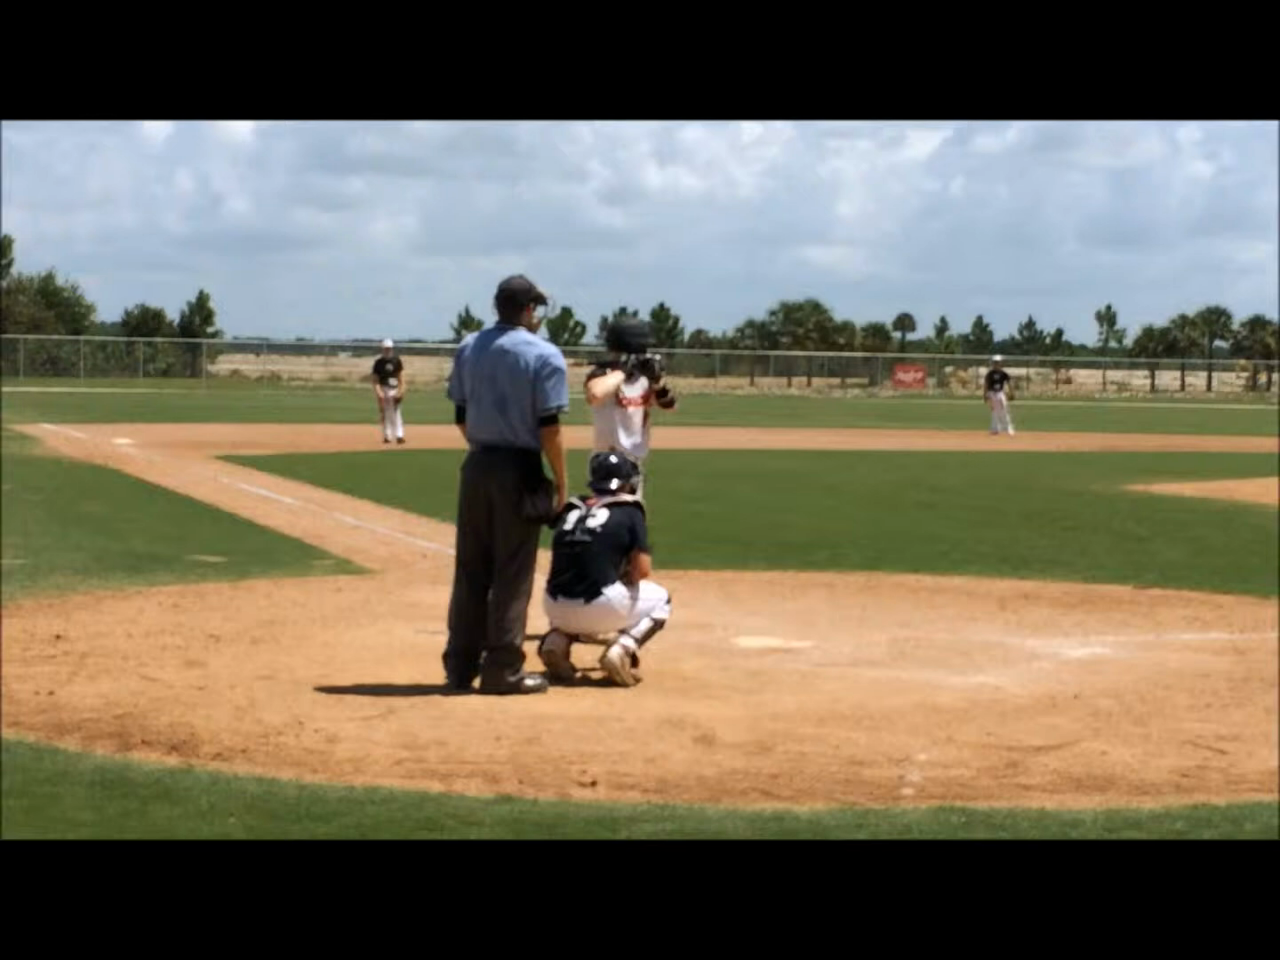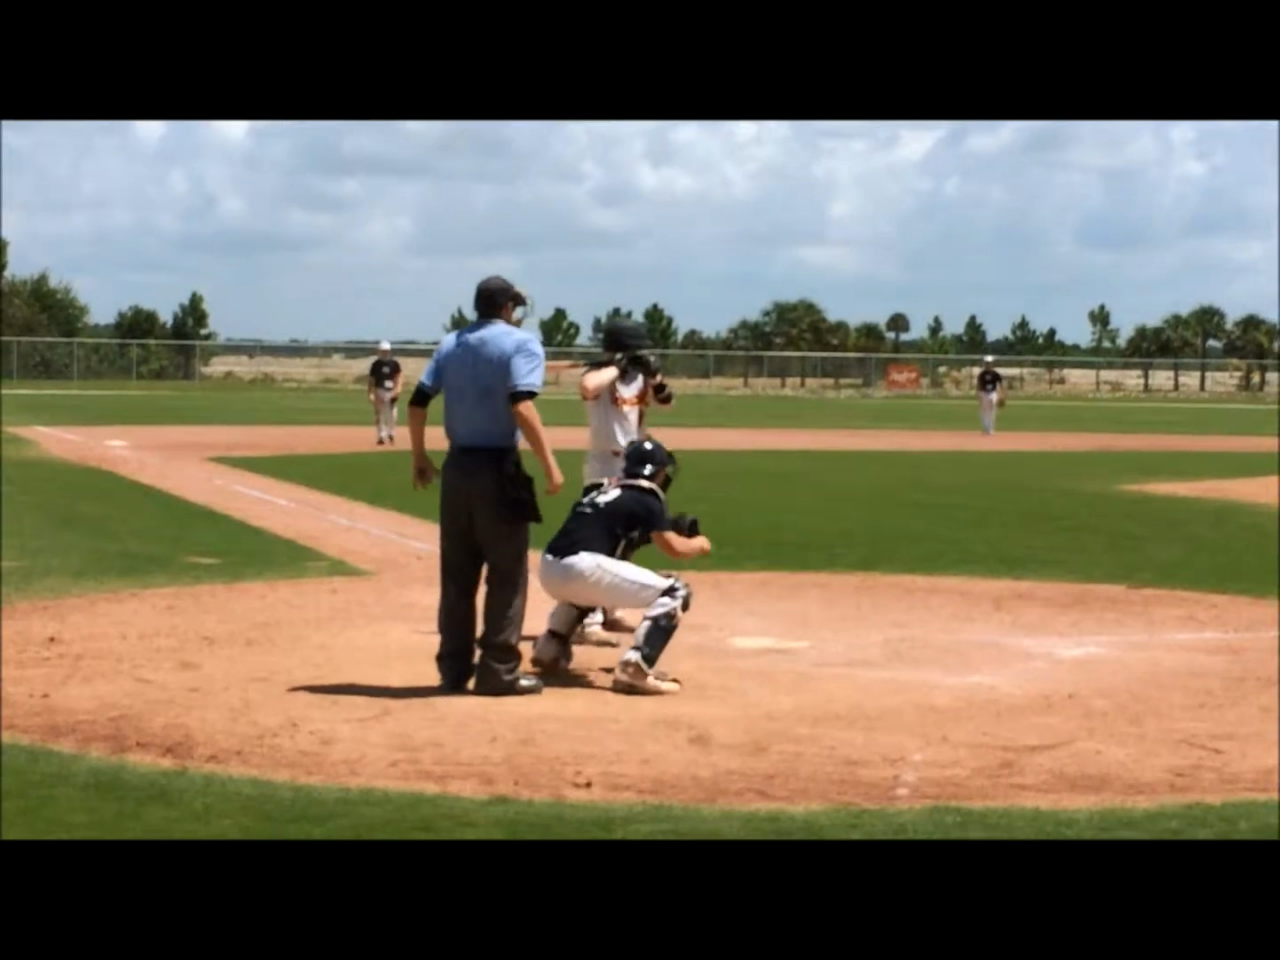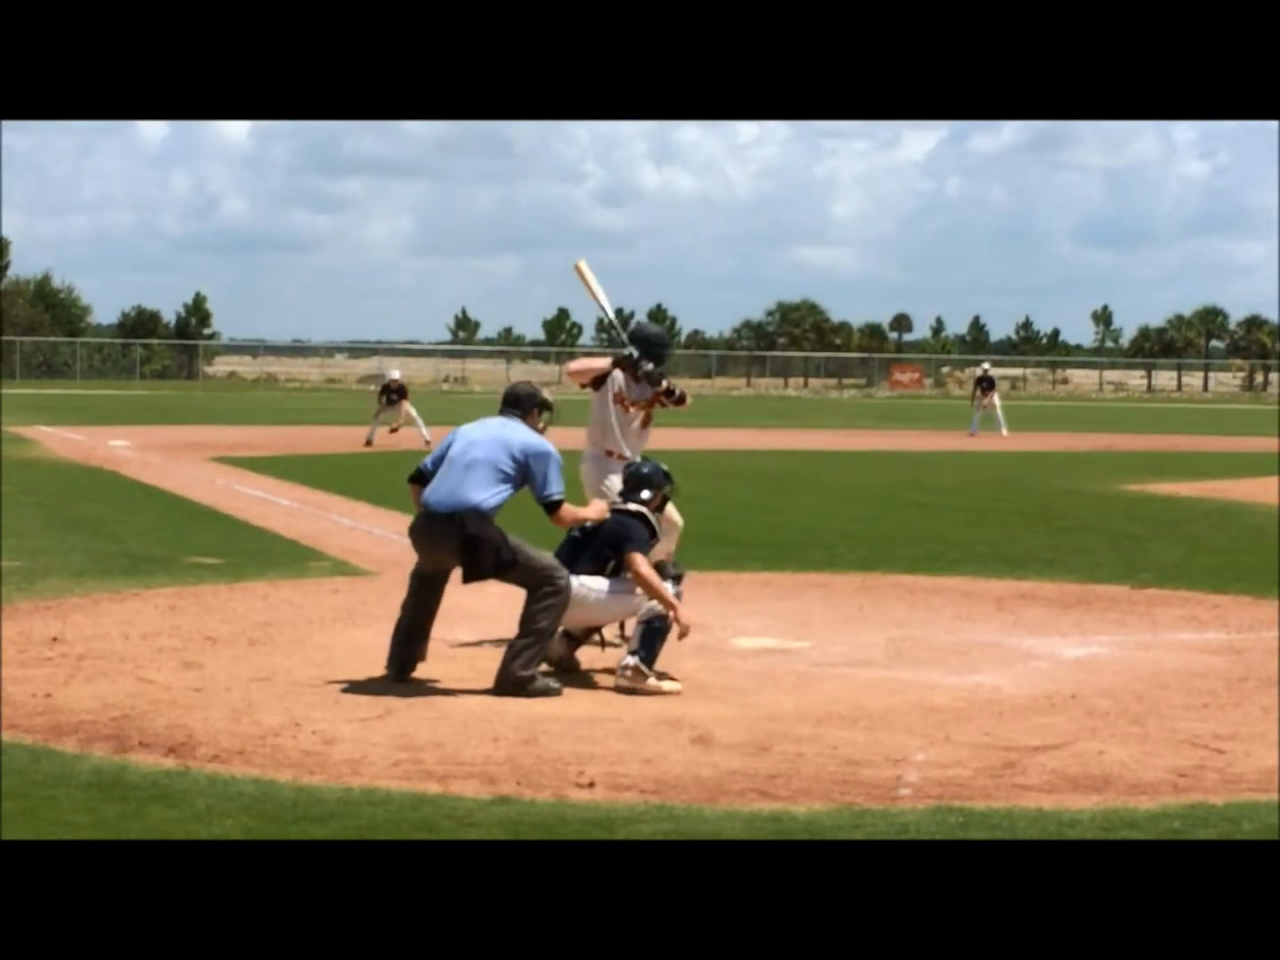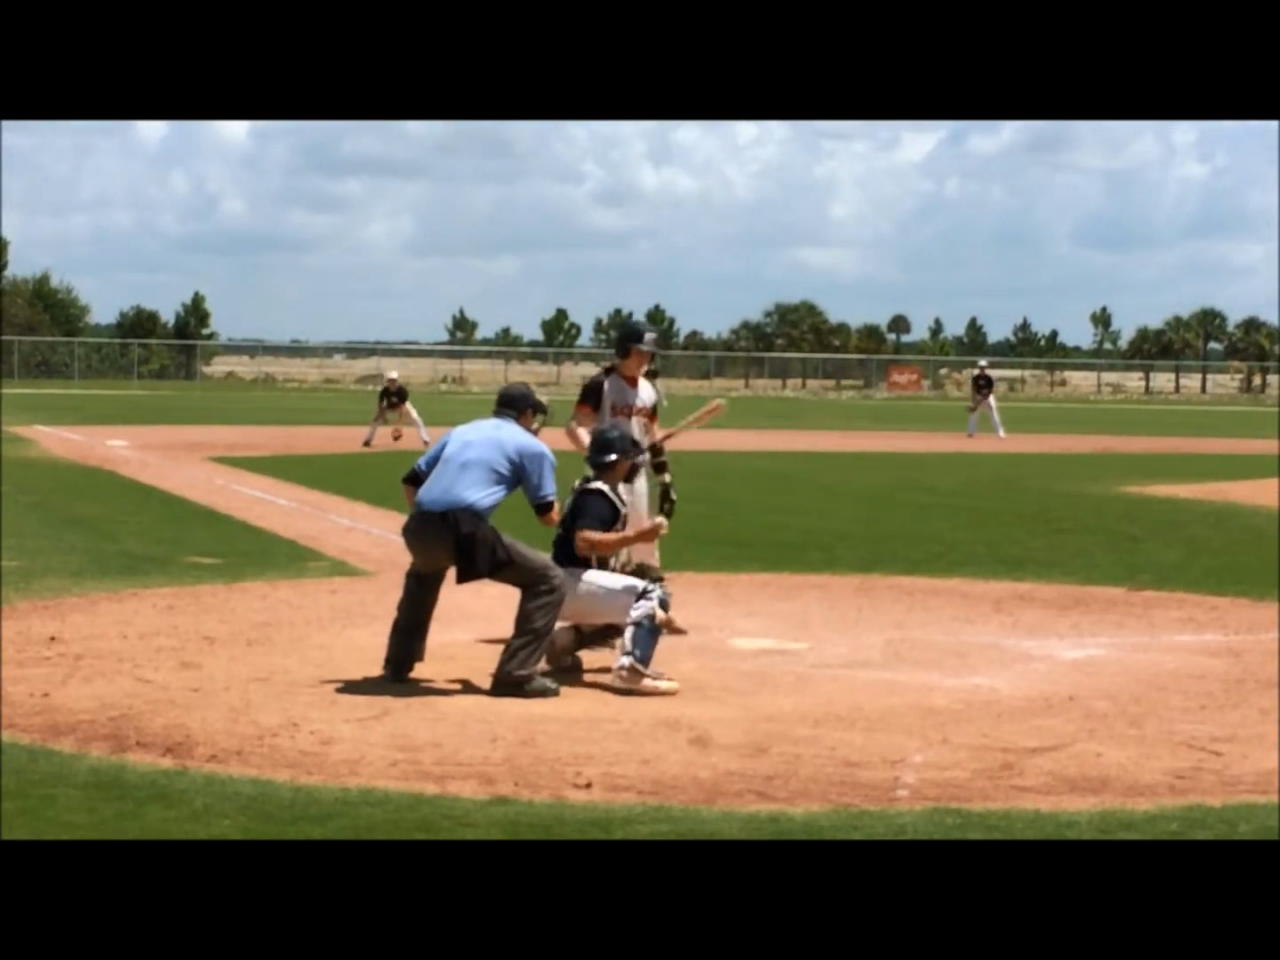
dt=1s
person 1, frame 1
left shoulder: (469, 347)
right shoulder: (544, 354)
left elbow: (462, 417)
right elbow: (549, 429)
right wrist: (561, 483)
left hip: (476, 467)
right hip: (519, 470)
left knee: (470, 571)
right knee: (512, 575)
left ankle: (461, 666)
right ankle: (503, 671)
person 1, frame 2
left shoulder: (450, 344)
right shoulder: (521, 342)
left elbow: (418, 402)
right elbow: (522, 407)
left wrist: (419, 457)
right wrist: (550, 465)
left hip: (456, 467)
right hip: (496, 468)
left knee: (456, 574)
right knee: (508, 574)
left ankle: (453, 669)
right ankle: (499, 671)
person 1, frame 3
left shoulder: (465, 429)
right shoulder: (538, 445)
left elbow: (418, 480)
right elbow: (558, 514)
right wrist: (593, 512)
left hip: (425, 529)
right hip: (469, 531)
left knee: (428, 574)
right knee: (553, 580)
left ankle: (400, 662)
right ankle: (518, 674)
person 1, frame 4
left shoulder: (461, 430)
right shoulder: (533, 447)
left elbow: (411, 481)
right elbow: (549, 517)
right wrist: (547, 489)
left hip: (419, 529)
right hip: (464, 531)
left knee: (423, 574)
right knee: (548, 580)
left ankle: (398, 663)
right ankle: (515, 675)
person 2, frame 1
left shoulder: (645, 376)
right shoulder: (602, 374)
left elbow: (669, 404)
right elbow: (595, 394)
left wrist: (657, 379)
right wrist: (622, 371)
left hip: (636, 459)
person 2, frame 2
left shoulder: (639, 376)
right shoulder: (599, 373)
left elbow: (665, 400)
right elbow: (587, 387)
left wrist: (653, 374)
right wrist: (618, 365)
right hip: (605, 466)
left knee: (625, 542)
left ankle: (606, 612)
right ankle: (589, 621)
person 2, frame 3
left shoulder: (653, 382)
right shoulder: (609, 375)
left elbow: (682, 401)
right elbow: (572, 370)
left wrist: (660, 383)
right wrist: (615, 361)
left hip: (633, 465)
right hip: (602, 463)
left knee: (672, 523)
person 2, frame 4
left shoulder: (648, 389)
right shoulder: (600, 384)
left elbow: (653, 437)
right elbow: (575, 427)
left wrist: (665, 481)
left hip: (638, 476)
left knee: (646, 540)
person 3, frame 1
left shoulder: (571, 510)
right shoulder: (629, 512)
right elbow: (641, 571)
right wrist: (625, 571)
left hip: (556, 609)
right hip: (600, 609)
right knee: (660, 598)
left ankle: (557, 641)
right ankle: (623, 650)
person 3, frame 2
left shoulder: (603, 490)
right shoulder: (645, 499)
right elbow: (674, 548)
right wrist: (699, 543)
left hip: (550, 570)
right hip: (580, 568)
right knee: (674, 593)
left ankle: (550, 647)
right ankle: (634, 668)
person 3, frame 3
left shoulder: (612, 515)
right shoulder: (635, 523)
right elbow: (639, 569)
right wrist: (676, 607)
right hip: (573, 592)
left knee: (612, 597)
right knee: (664, 594)
left ankle: (561, 648)
right ankle: (635, 670)
person 3, frame 4
left shoulder: (592, 491)
right shoulder: (596, 496)
right elbow: (584, 543)
right wrist: (635, 536)
left hip: (569, 587)
right hip: (572, 583)
left knee: (626, 613)
right knee: (653, 597)
left ankle: (565, 642)
right ankle: (631, 670)
